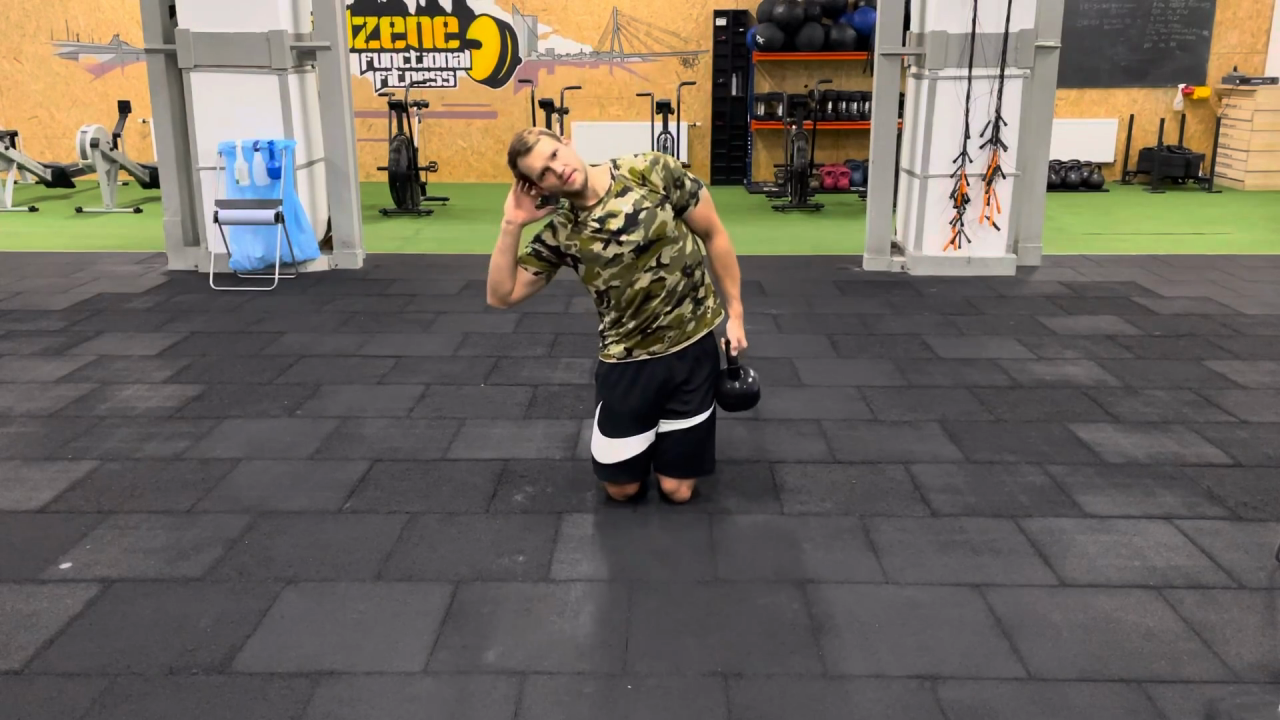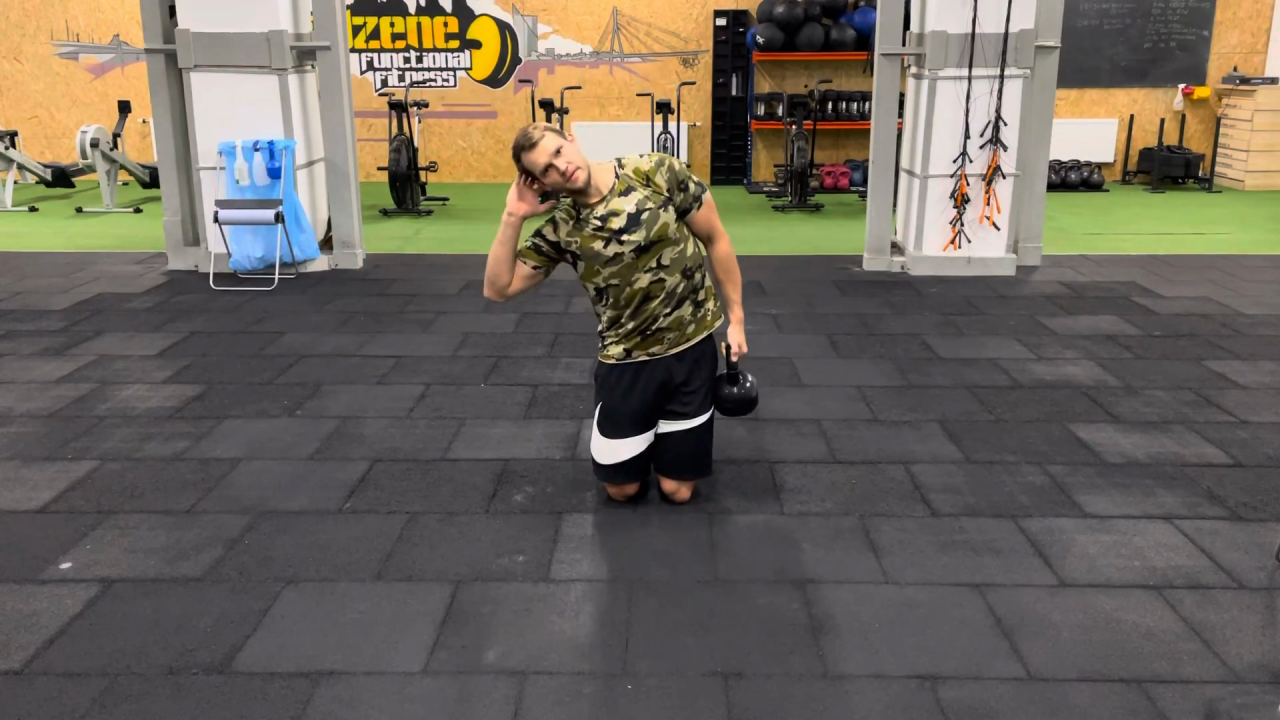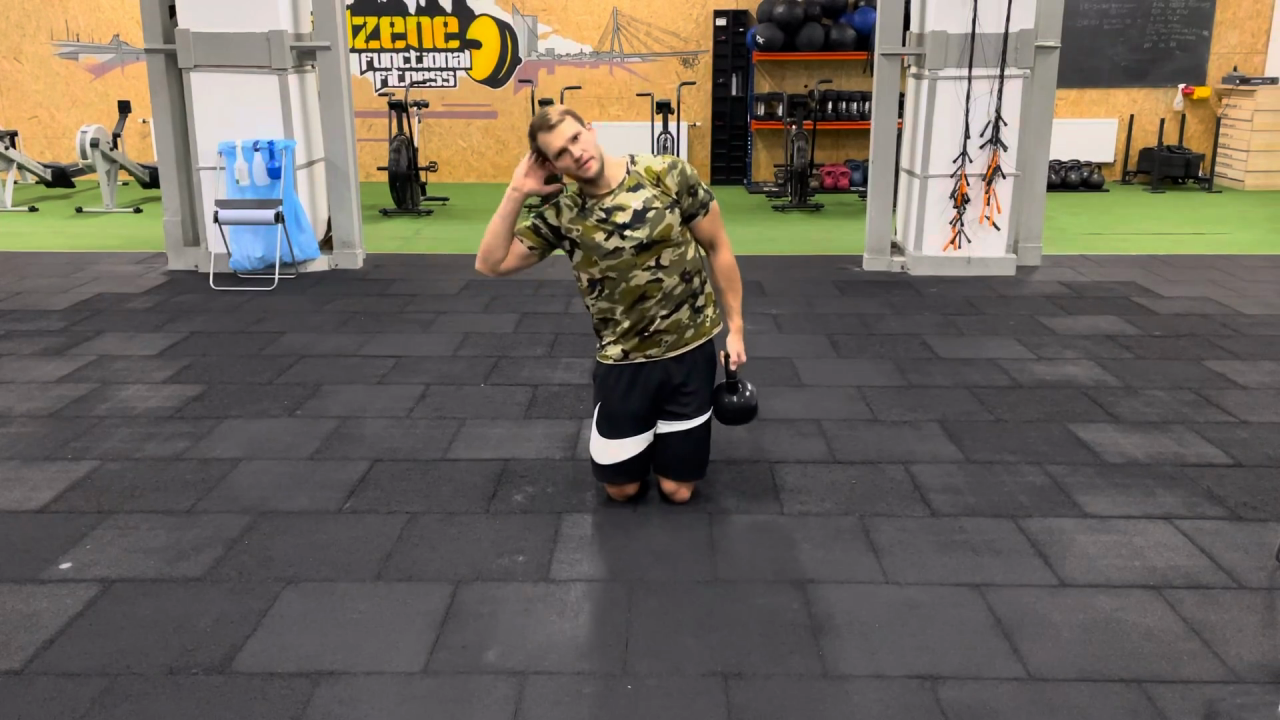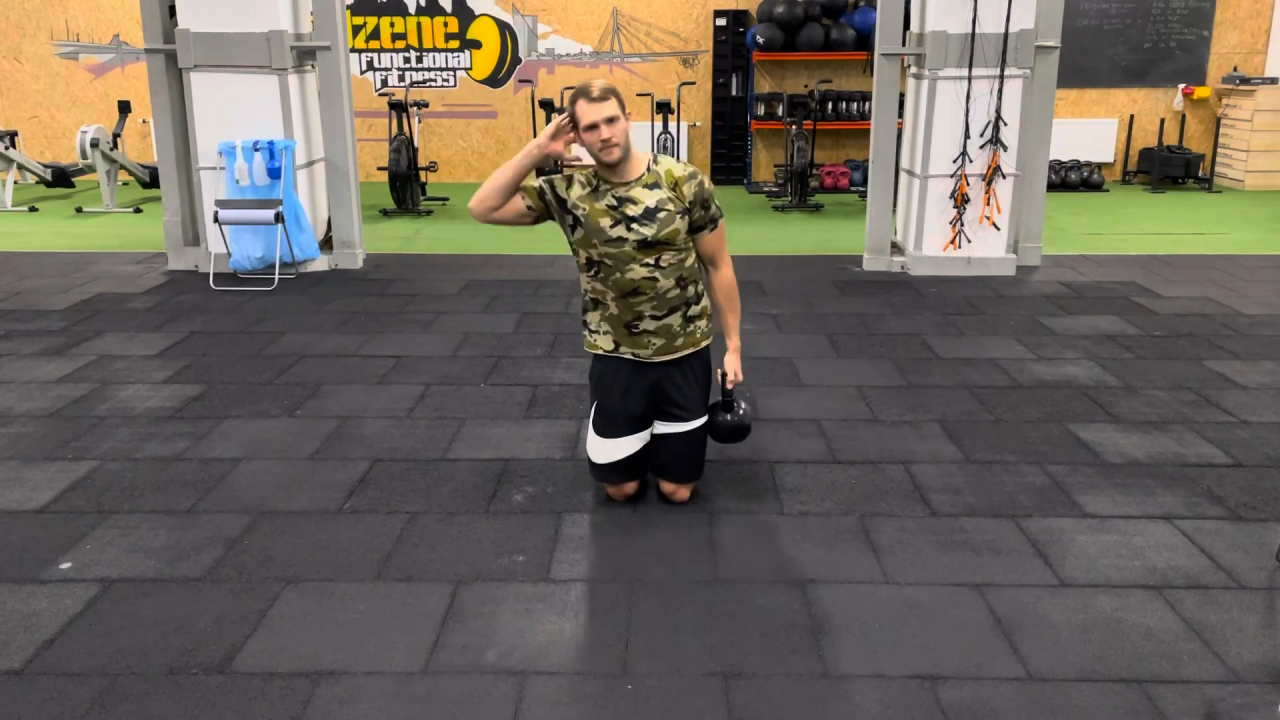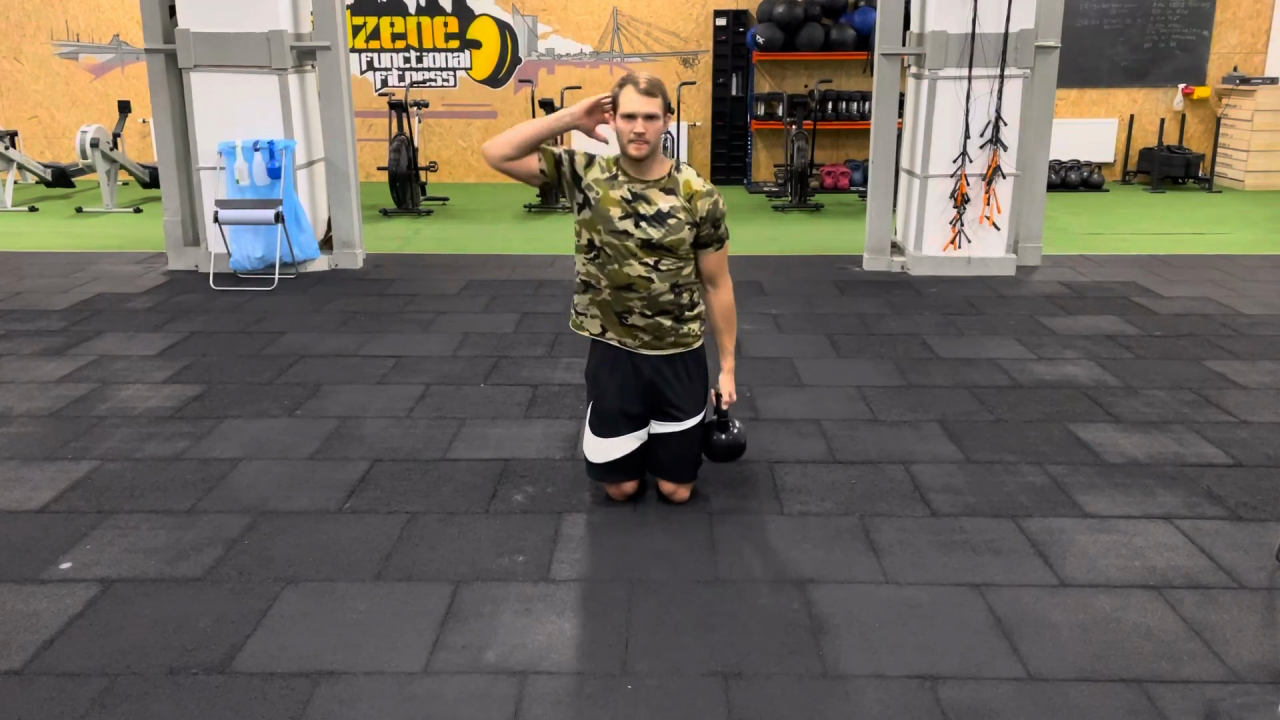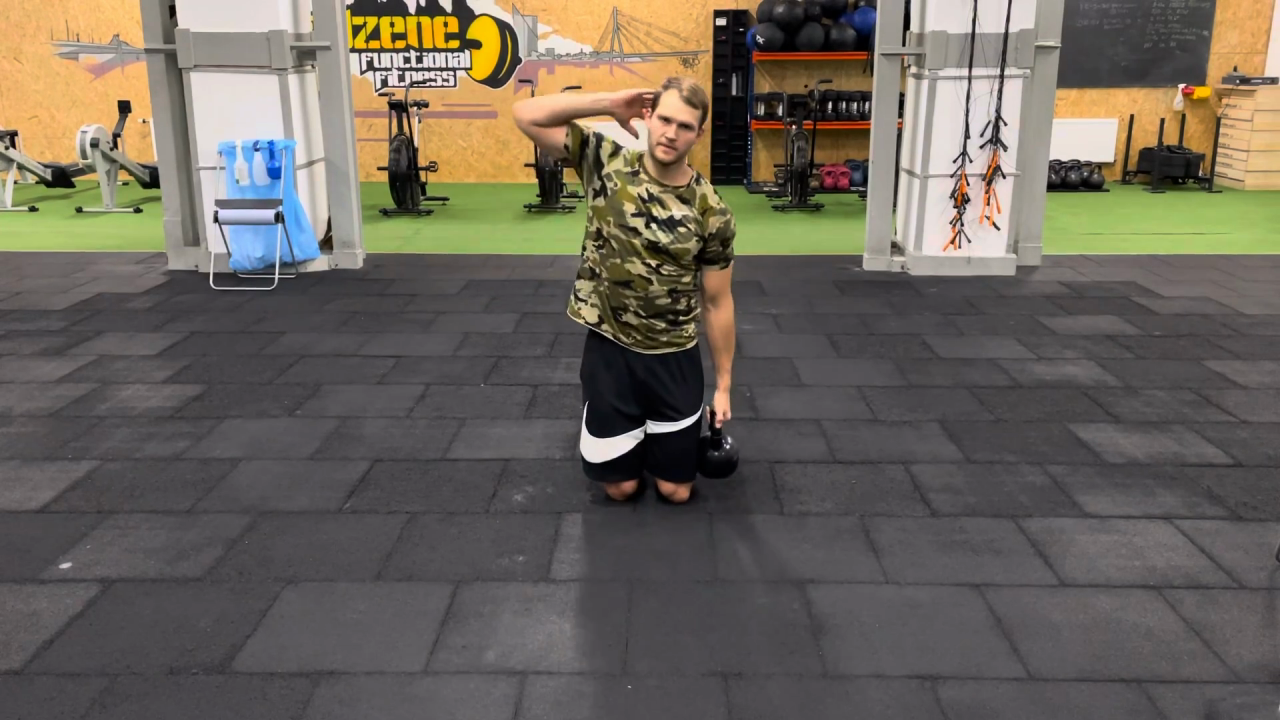
dt=0.2s
person 1, frame 1
left shoulder: (654, 172)
right shoulder: (558, 233)
left elbow: (713, 234)
right elbow: (501, 296)
left wrist: (734, 312)
right wrist: (512, 224)
left hip: (692, 345)
right hip: (626, 357)
left knee: (677, 490)
right knee: (621, 488)
left ankle: (666, 435)
right ankle: (643, 433)
person 1, frame 2
left shoulder: (659, 173)
right shoulder: (559, 230)
left elbow: (715, 239)
right elbow: (497, 288)
left wrist: (735, 317)
right wrist: (513, 216)
left hip: (691, 348)
right hip: (626, 359)
left knee: (677, 490)
right knee: (621, 488)
left ankle: (668, 438)
right ankle: (642, 432)
person 1, frame 3
left shoulder: (670, 175)
right shoulder: (561, 216)
left elbow: (718, 249)
right elbow: (490, 264)
left wrist: (734, 327)
right wrist: (517, 193)
left hip: (689, 351)
right hip: (623, 359)
left knee: (677, 491)
right knee: (621, 489)
left ankle: (668, 439)
right ankle: (639, 435)
person 1, frame 4
left shoulder: (685, 184)
right shoulder: (569, 192)
left elbow: (719, 267)
right elbow: (481, 209)
left wrist: (732, 345)
right wrist: (535, 151)
left hip: (684, 355)
right hip: (617, 357)
left knee: (676, 490)
right knee: (620, 488)
left ankle: (665, 437)
right ankle: (637, 434)
person 1, frame 5
left shoulder: (699, 196)
right shoulder: (584, 173)
left elbow: (717, 285)
right elbow: (495, 153)
left wrist: (728, 366)
right wrist: (570, 118)
left hip: (679, 355)
right hip: (612, 352)
left knee: (676, 490)
right knee: (620, 487)
left ankle: (662, 434)
right ankle: (636, 432)
person 1, frame 6
left shoulder: (712, 212)
right shoulder: (605, 161)
left elbow: (717, 302)
right elbow: (525, 115)
left wrist: (723, 385)
right wrist: (610, 104)
left hip: (673, 355)
right hip: (609, 347)
left knee: (676, 490)
right knee: (620, 487)
left ankle: (662, 434)
right ankle: (632, 432)
